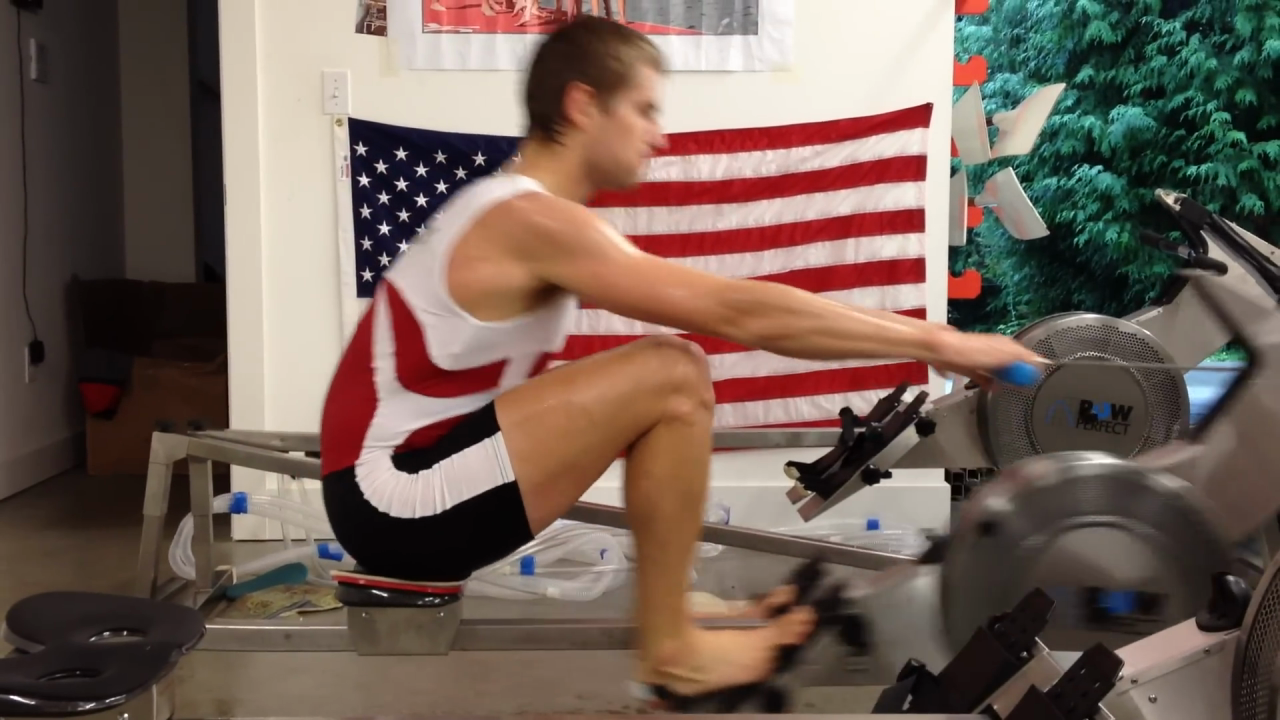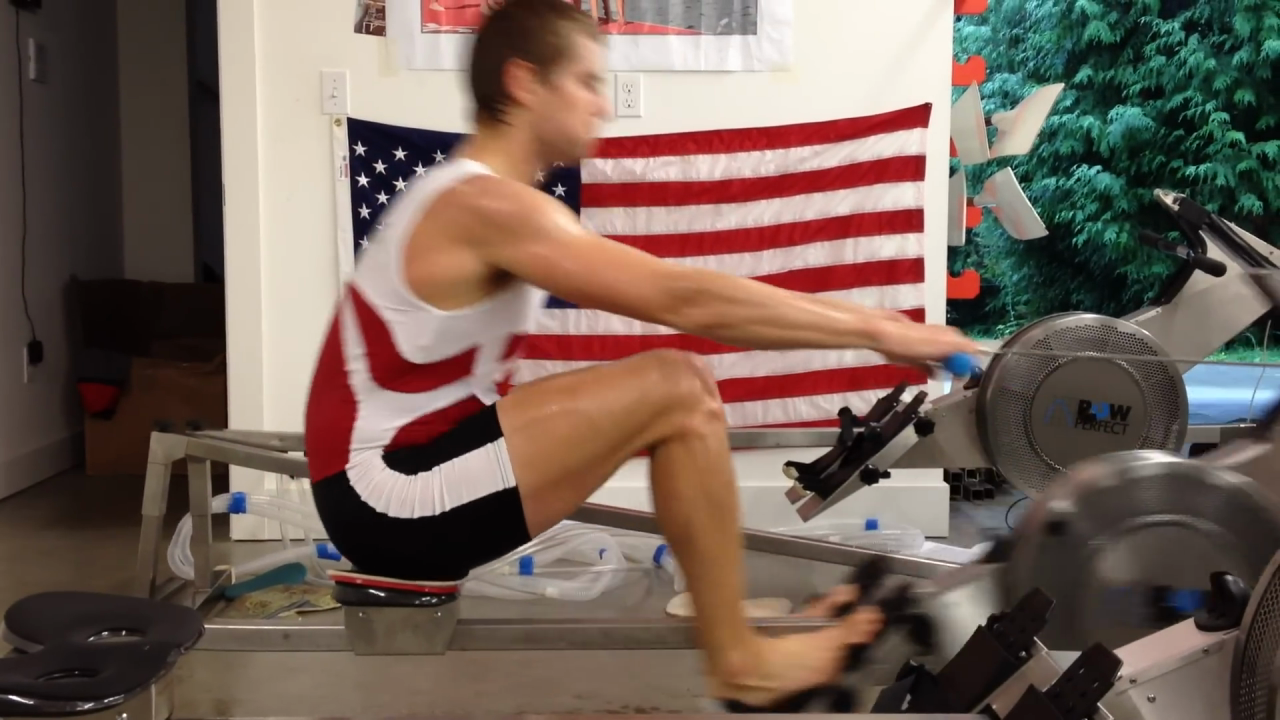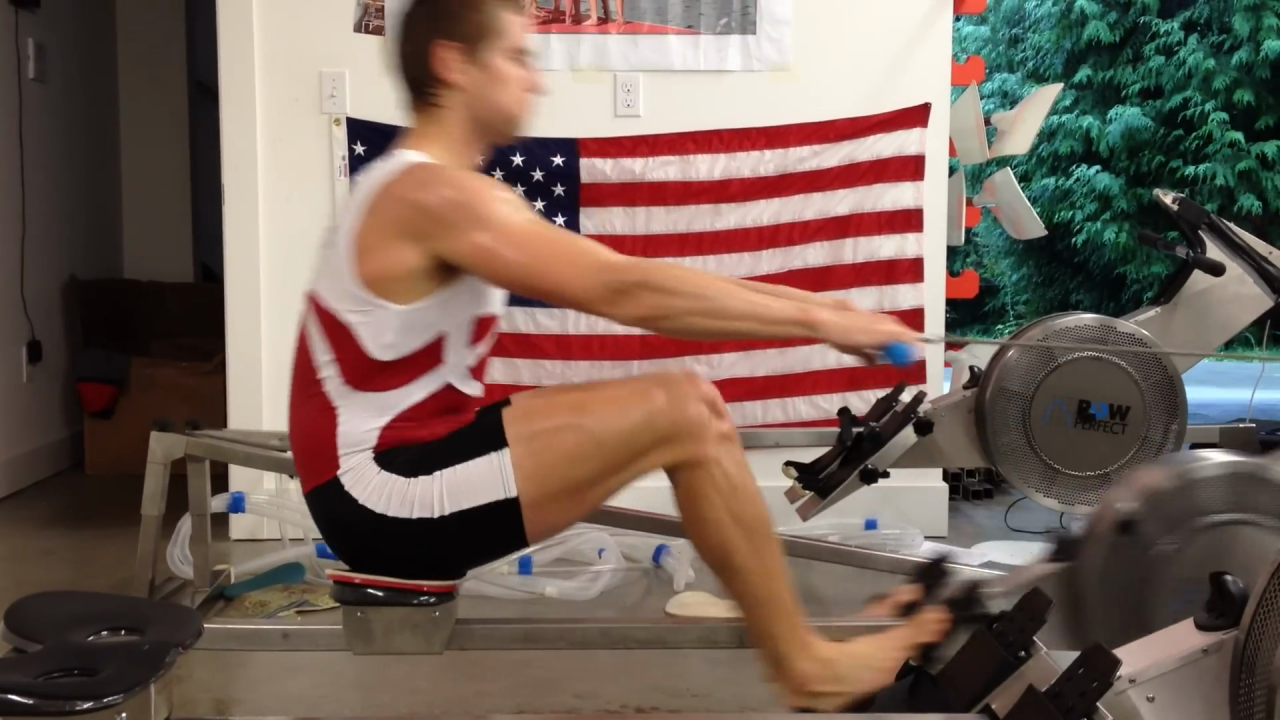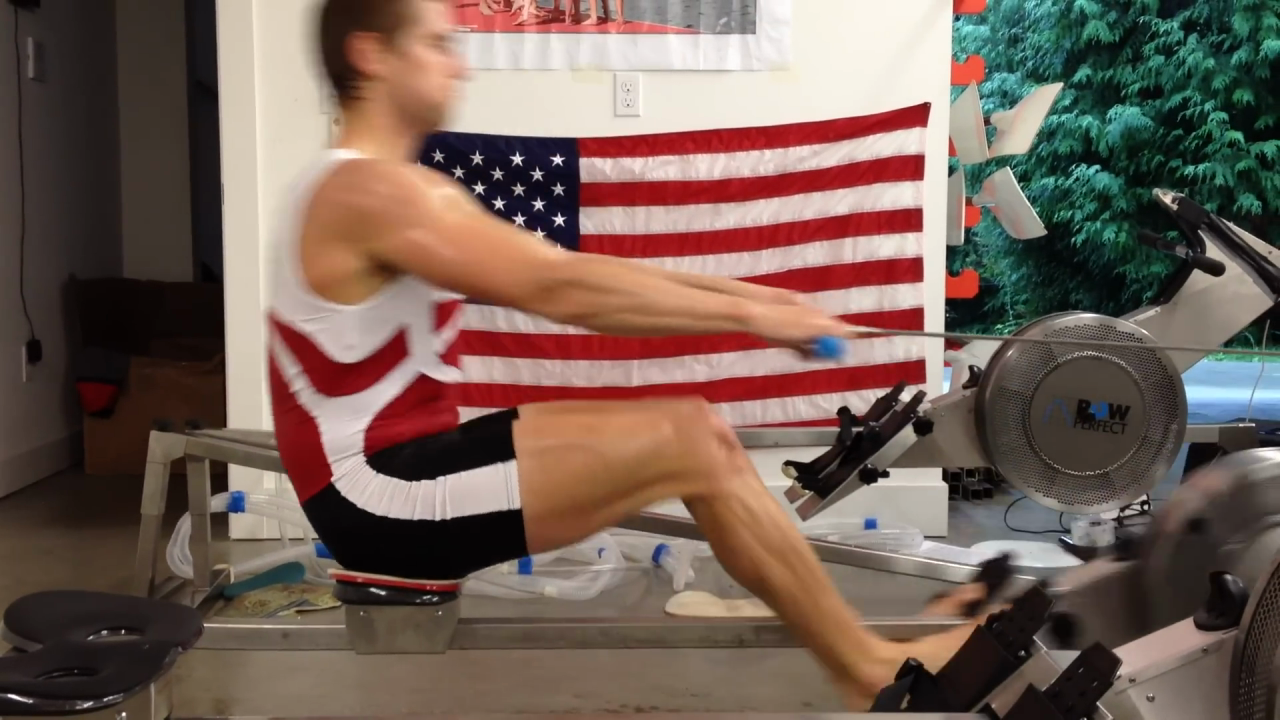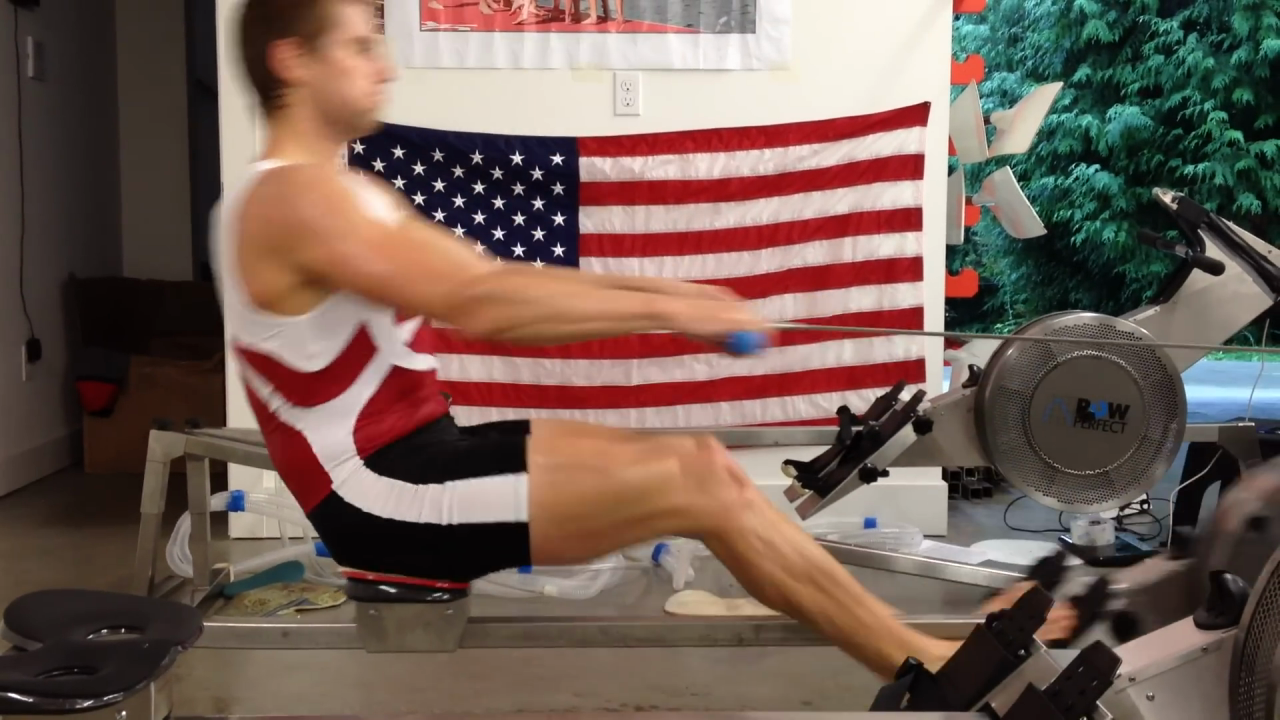
dt=0.1s
person 1, frame 1
left shoulder: (517, 210)
right shoulder: (537, 222)
left elbow: (718, 301)
right elbow: (743, 314)
right wrist: (936, 344)
left hip: (410, 490)
right hip: (395, 511)
left knee: (660, 387)
right knee: (676, 377)
left ankle: (668, 617)
right ankle: (672, 648)
person 1, frame 2
left shoulder: (474, 196)
right shoulder: (486, 206)
left elbow: (668, 288)
right elbow: (687, 301)
left wrist: (855, 319)
right wrist: (876, 331)
left hip: (403, 483)
right hip: (392, 506)
left knee: (675, 392)
right knee: (680, 389)
left ankle: (727, 625)
right ankle: (741, 656)
person 1, frame 3
left shoulder: (443, 190)
right shoulder: (428, 195)
left elbow: (616, 278)
right elbow: (625, 290)
left wrist: (782, 300)
right wrist: (816, 321)
left hip: (405, 473)
right hip: (381, 503)
left knee: (683, 410)
right knee: (685, 405)
left ankle: (789, 626)
right ankle: (807, 665)
person 1, frame 4
left shoulder: (400, 186)
right shoulder: (365, 190)
left elbow: (555, 270)
right elbow: (563, 290)
left wrist: (742, 293)
right wrist: (745, 314)
left hip: (404, 476)
right hip: (381, 504)
left knee: (693, 435)
right knee: (695, 445)
left ankle: (837, 632)
right ankle: (872, 665)
person 1, frame 5
left shoulder: (336, 195)
right shoulder: (295, 198)
left elbow: (480, 285)
right elbow: (488, 303)
left wrist: (655, 288)
right wrist: (662, 311)
left hip: (415, 463)
right hip: (387, 498)
left knee: (696, 464)
right knee: (700, 488)
left ankle: (921, 630)
right ankle: (931, 661)
